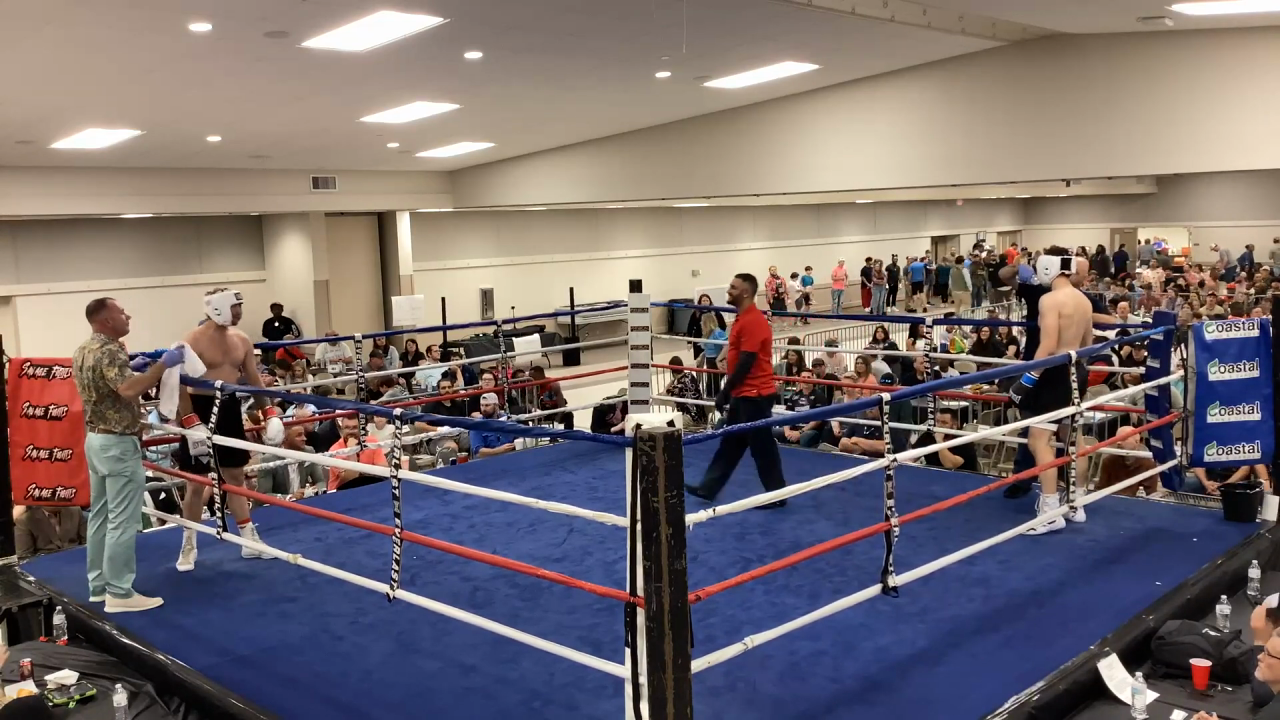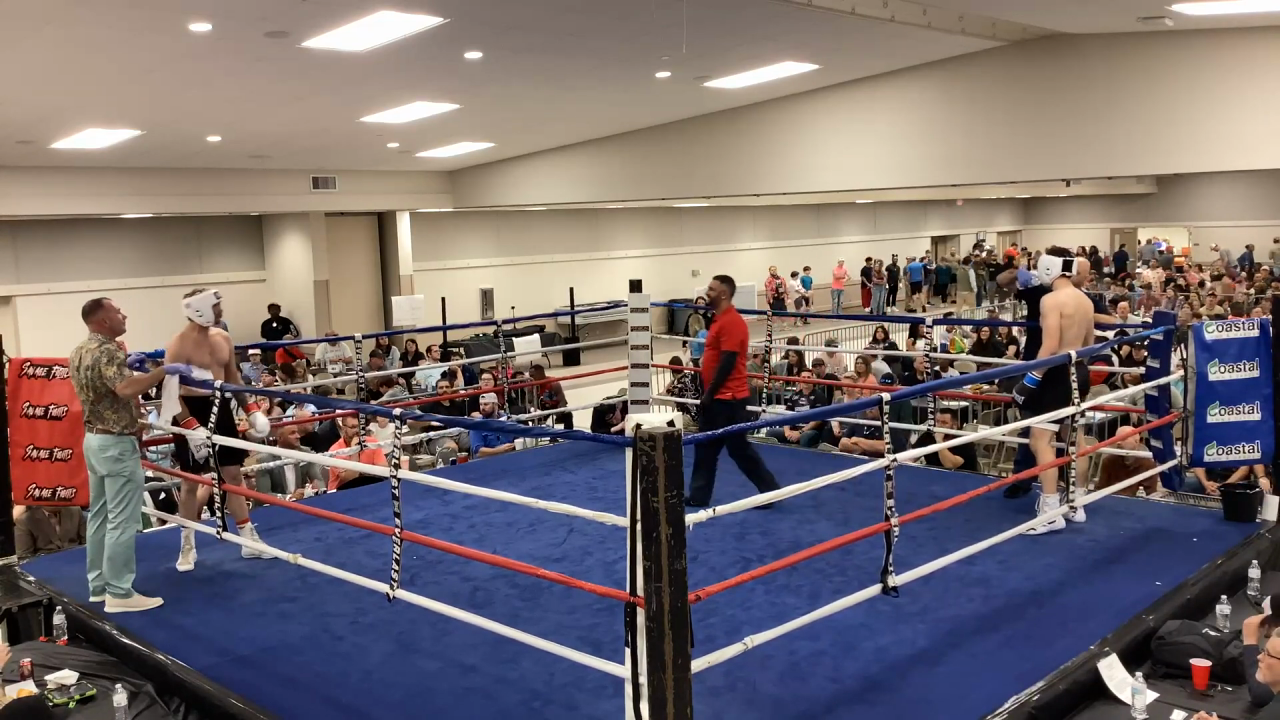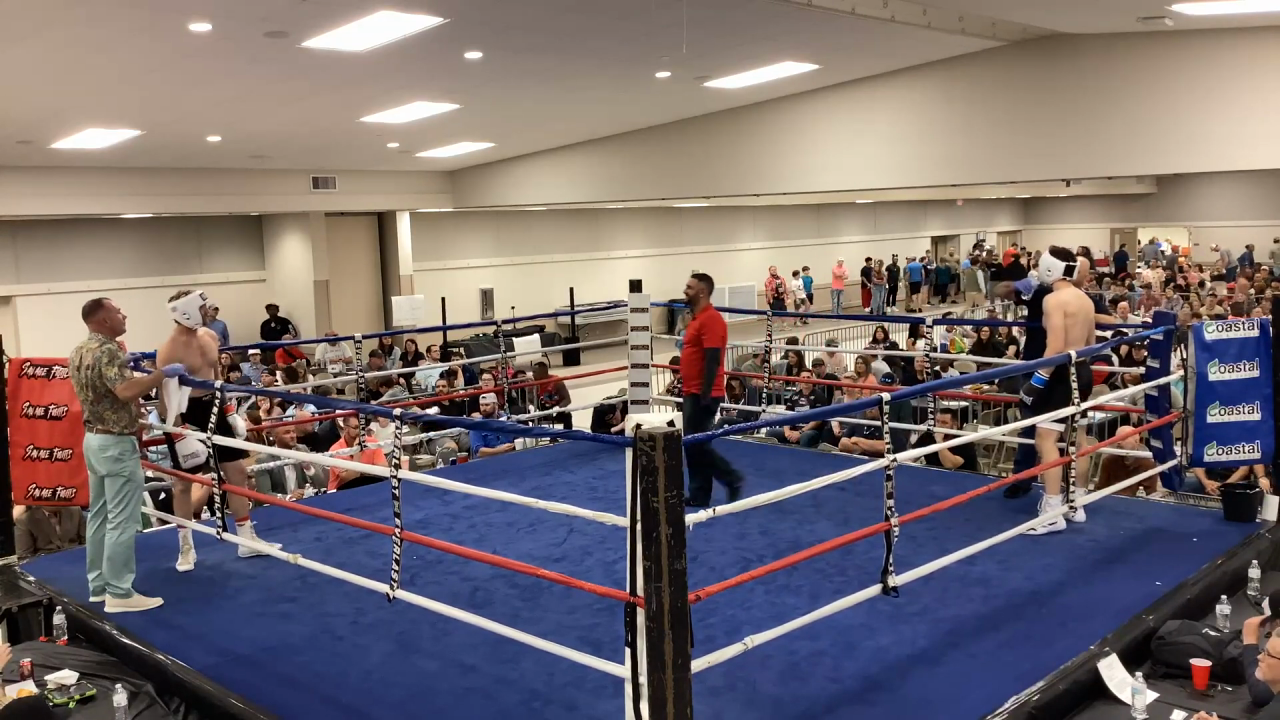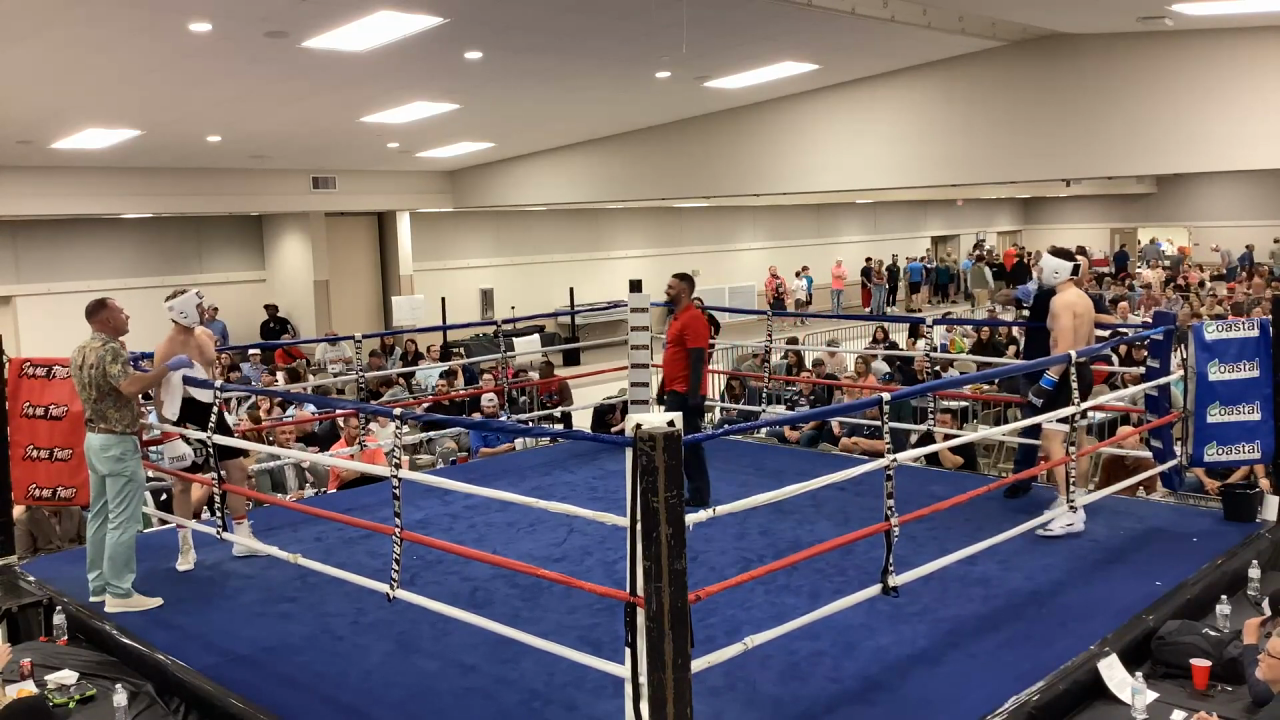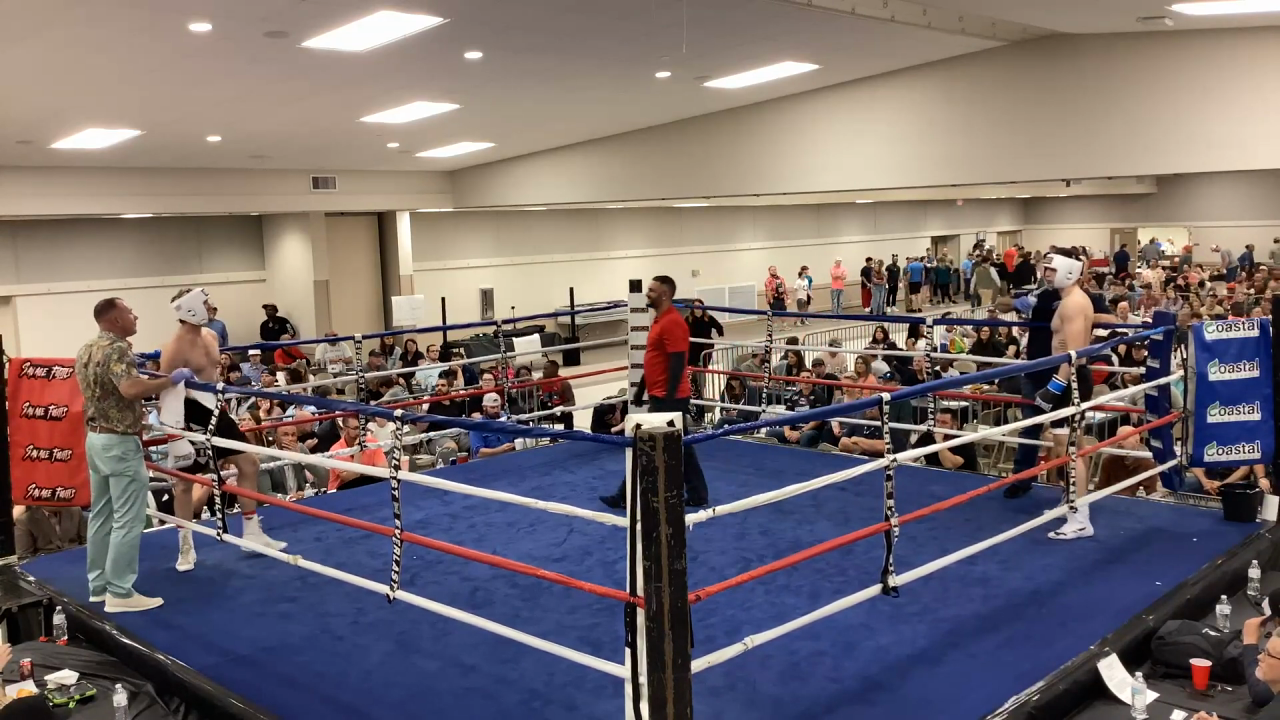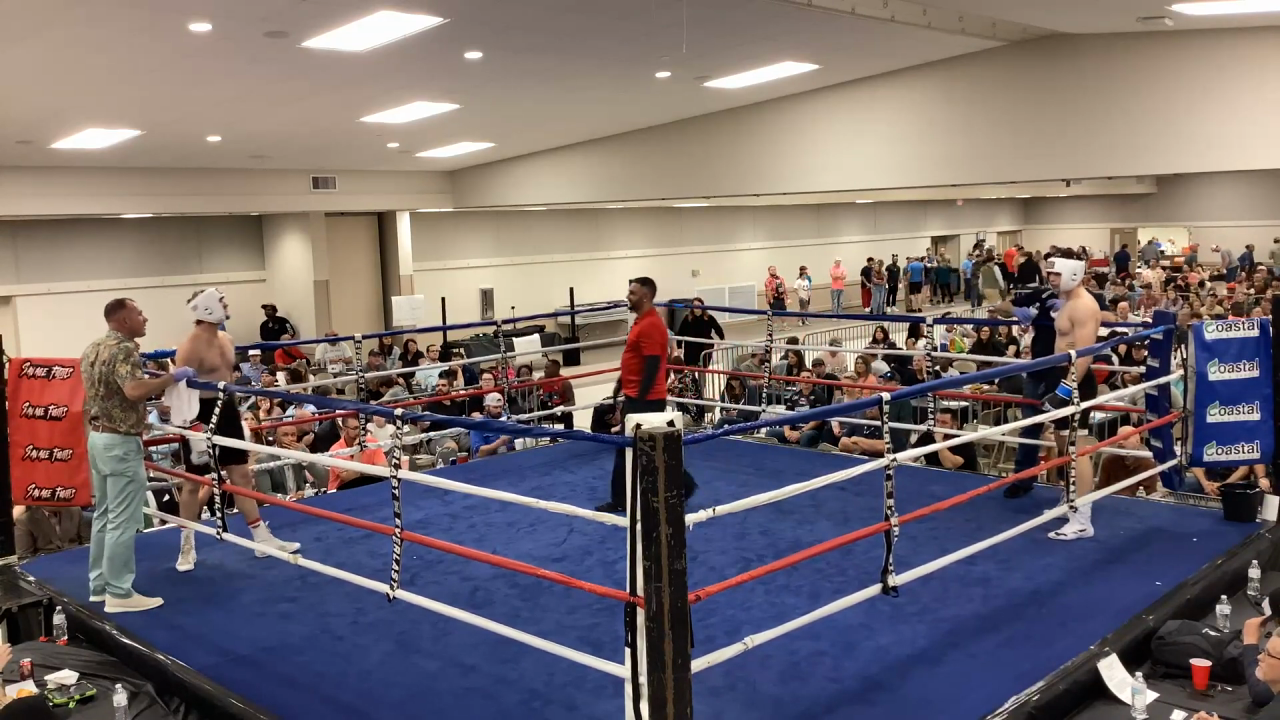
dt=0.2s
person 1, frame 1
left shoulder: (82, 351)
right shoulder: (109, 351)
right elbow: (129, 389)
left wrist: (128, 368)
right wrist: (163, 364)
left hip: (95, 439)
right hip: (118, 444)
left knee: (100, 515)
right knee: (122, 520)
left ankle: (99, 585)
right ankle: (119, 593)
person 1, frame 2
left shoulder: (80, 351)
right shoulder: (107, 351)
right elbow: (127, 388)
left wrist: (124, 365)
right wrist: (164, 370)
left hip: (94, 439)
right hip: (116, 444)
left knee: (100, 515)
right knee: (122, 520)
left ankle: (98, 585)
right ankle: (119, 593)
person 1, frame 3
left shoulder: (79, 352)
right shoulder: (108, 351)
right elbow: (127, 391)
left wrist: (124, 365)
right wrist: (163, 372)
left hip: (93, 439)
right hip: (116, 444)
left knee: (100, 516)
right knee: (122, 520)
left ankle: (99, 585)
right ankle: (118, 593)
person 1, frame 4
left shoulder: (80, 352)
right shoulder: (111, 350)
right elbow: (131, 386)
right wrist: (168, 366)
left hip: (94, 439)
right hip: (118, 443)
left knee: (100, 516)
right knee: (123, 520)
left ankle: (99, 585)
right ankle: (119, 593)
person 1, frame 5
left shoulder: (86, 351)
right shoulder: (116, 350)
right elbow: (131, 389)
right wrist: (171, 378)
left hip: (96, 439)
right hip: (119, 443)
left knee: (102, 516)
right knee: (127, 519)
left ankle: (99, 585)
right ankle: (119, 592)
person 1, frame 6
left shoulder: (92, 349)
right shoulder: (123, 350)
right elbow: (135, 390)
right wrist: (173, 376)
left hip: (98, 438)
right hip: (120, 443)
left knee: (104, 515)
right knee: (123, 520)
left ankle: (100, 585)
right ankle: (119, 593)
person 2, frame 1
left shoulder: (1050, 299)
right shoulder: (1084, 300)
left elbow: (1047, 347)
left wrist: (1027, 379)
left hip: (1056, 373)
right hip: (1076, 371)
left knee: (1039, 440)
left ankle: (1051, 512)
right ankle: (1076, 506)
person 2, frame 2
left shoulder: (1051, 300)
right shoulder: (1085, 300)
left elbow: (1050, 347)
left wrist: (1030, 380)
left hip: (1058, 374)
right hip: (1079, 371)
left knee: (1040, 439)
left ankle: (1050, 513)
right ankle: (1075, 506)
person 2, frame 3
left shoulder: (1054, 299)
right shoulder: (1085, 300)
left elbow: (1056, 347)
left wrist: (1037, 381)
left hip: (1063, 373)
right hip: (1082, 371)
left knee: (1045, 440)
left ankle: (1053, 513)
right ankle: (1075, 506)
person 2, frame 4
left shoulder: (1061, 300)
right shoulder: (1084, 299)
left elbow: (1064, 348)
left wrist: (1046, 382)
left hip: (1067, 374)
right hip: (1083, 371)
left knee: (1052, 441)
right knee: (1077, 441)
left ankle: (1068, 515)
right ankle: (1075, 505)
person 2, frame 5
left shoulder: (1071, 303)
right shoulder: (1079, 299)
left elbow: (1073, 352)
left wrist: (1054, 386)
left hip: (1068, 378)
right hip: (1076, 375)
left knee: (1065, 446)
left ankle: (1081, 520)
right ankle: (1074, 504)
person 2, frame 6
left shoulder: (1083, 306)
right shoulder: (1069, 302)
left elbow: (1084, 355)
left wrist: (1064, 391)
left hip: (1075, 381)
right hip: (1061, 376)
right knee: (1065, 444)
left ankle: (1081, 521)
person 3, frame 1
left shoulder: (241, 340)
right shoulder: (194, 341)
left elbow: (254, 379)
right elbow: (180, 385)
left wrist: (270, 415)
right wrist: (192, 424)
left hip: (229, 408)
right hip: (200, 410)
left knee: (235, 477)
right knee: (196, 484)
left ankle: (250, 541)
right ankle: (189, 546)
person 3, frame 2
left shoulder: (223, 338)
right shoulder: (179, 345)
left elbow: (233, 377)
left wrist: (253, 410)
right wrist: (190, 427)
left hip: (221, 408)
right hip: (192, 412)
left knee: (233, 476)
right knee: (191, 483)
left ankle: (249, 541)
right ankle: (187, 548)
person 3, frame 3
left shoulder: (209, 336)
right shoulder: (169, 350)
right elbow: (165, 398)
left wrist: (229, 410)
right wrist: (180, 437)
left hip: (212, 408)
right hip: (186, 416)
left knee: (237, 471)
right knee: (184, 481)
left ankle: (247, 540)
right ankle: (186, 548)
person 3, frame 4
left shoulder: (206, 335)
right shoulder: (167, 349)
right elbow: (161, 397)
left wrist: (218, 406)
right wrist: (169, 438)
left hip: (210, 408)
right hip: (185, 416)
left knee: (238, 469)
right knee: (183, 482)
left ankle: (243, 540)
right ankle: (186, 548)
person 3, frame 5
left shoulder: (210, 336)
right shoulder: (174, 348)
right elbow: (167, 395)
right wrist: (175, 436)
left hip: (214, 408)
right hip: (188, 414)
left knee: (249, 463)
right knee: (185, 481)
left ankle: (254, 534)
right ankle: (186, 548)
person 3, frame 6
left shoulder: (226, 339)
right shoulder: (191, 346)
left wrist: (233, 410)
right wrist: (195, 431)
left hip: (227, 409)
right hip: (202, 413)
left knee: (242, 477)
right knee: (194, 483)
left ankle: (263, 539)
right ankle: (187, 548)
person 4, frame 1
left shoulder: (753, 321)
right shoulder: (744, 318)
left elbow: (746, 362)
left wrist: (724, 393)
right wrist: (728, 393)
left hip: (754, 395)
right hip: (743, 393)
left knee: (761, 446)
right knee: (730, 442)
right ankle: (709, 487)
person 4, frame 2
left shoulder: (731, 322)
right shoulder: (720, 320)
left elbow: (728, 362)
left wrist: (708, 394)
left hip: (727, 397)
right hip: (719, 396)
left knee: (738, 448)
right knee: (705, 446)
left ankle: (770, 490)
right ankle: (699, 495)
person 4, frame 3
left shoulder: (711, 319)
right shoulder: (697, 318)
left elbow: (712, 360)
left wrist: (706, 395)
right wrist: (689, 391)
left hip: (703, 395)
right hip: (694, 392)
left knee: (695, 444)
right knee: (690, 443)
left ankle: (732, 478)
right ankle: (699, 494)
person 4, frame 4
left shoulder: (692, 319)
right shoulder: (678, 318)
left elbow: (697, 360)
left wrist: (694, 396)
right wrist: (664, 387)
left hip: (685, 393)
right hip: (677, 391)
right knee: (689, 444)
right ankle: (698, 494)
person 4, frame 5
left shoulder: (672, 322)
right shoulder: (659, 320)
left elbow: (677, 364)
left wrist: (670, 399)
right wrist: (640, 389)
left hip: (667, 398)
right hip: (660, 395)
left ankle: (628, 496)
right ankle: (697, 494)
person 4, frame 6
left shoulder: (650, 325)
right shoulder: (642, 322)
left elbow: (651, 367)
left wrist: (638, 402)
right wrist: (623, 390)
left hip: (643, 398)
right hip: (637, 396)
left knee: (626, 447)
left ankle: (620, 500)
right ankle: (684, 485)
